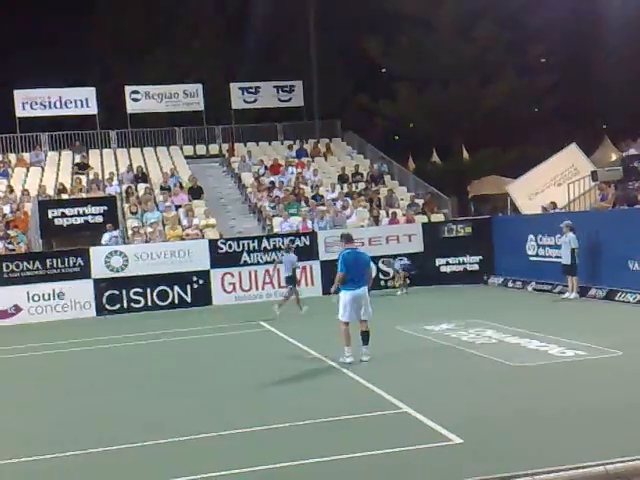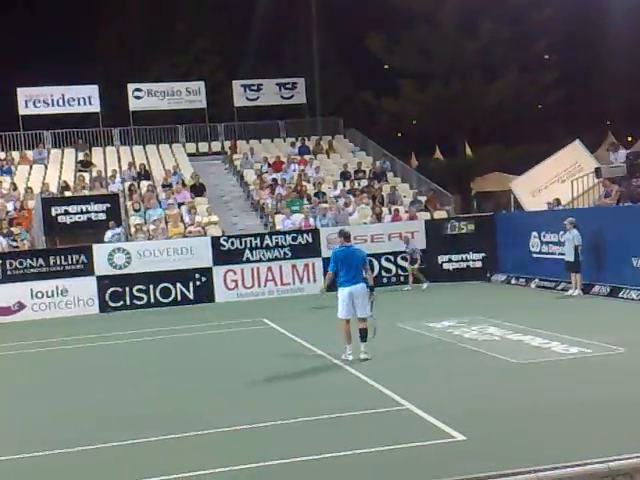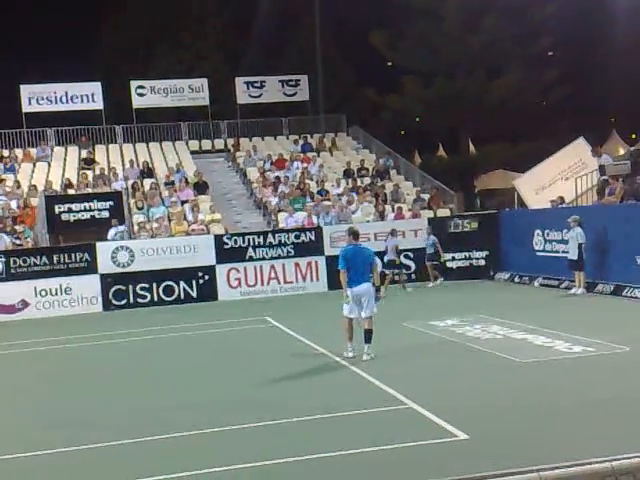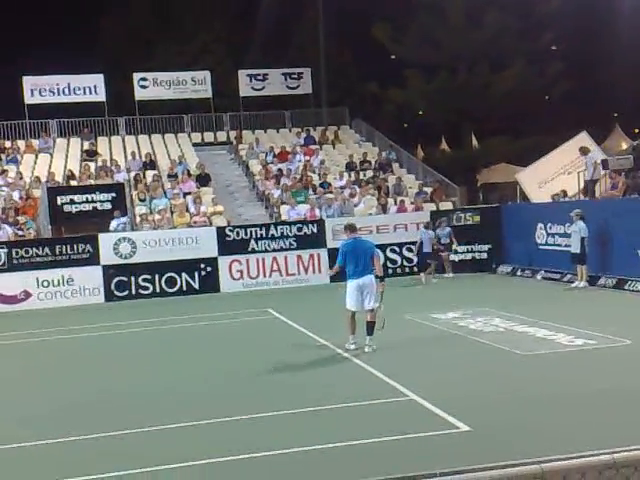
dt=0.5s
person 1, frame 1
left shoulder: (343, 255)
right shoulder: (365, 256)
left elbow: (340, 275)
right elbow: (370, 276)
left wrist: (334, 286)
left hip: (348, 292)
right hip: (362, 291)
left knee: (344, 323)
right knee: (363, 322)
left ankle: (348, 354)
right ankle: (365, 353)
person 1, frame 2
left shoulder: (336, 253)
right shoulder: (361, 252)
left elbow: (331, 274)
right elbow: (368, 272)
left wrist: (325, 286)
right wrist: (372, 289)
left hip: (344, 289)
right hip: (360, 287)
left knee: (345, 321)
right knee: (363, 319)
left ankle: (349, 352)
right ankle: (363, 350)
person 1, frame 3
left shoulder: (344, 252)
right shoulder: (369, 252)
left elbow: (343, 273)
right elbow: (375, 272)
left wrist: (345, 291)
right wrist: (377, 289)
left hip: (352, 289)
right hip: (366, 287)
left knee: (348, 319)
right knee: (367, 318)
left ankle: (350, 349)
right ankle: (367, 351)
person 1, frame 4
left shoulder: (345, 246)
right shoulder: (370, 244)
left elbow: (339, 266)
right elbow: (377, 263)
left wrist: (331, 272)
right wrist: (381, 279)
left hip: (353, 281)
right hip: (369, 279)
left knee: (351, 312)
right knee: (370, 310)
left ankle: (352, 342)
right ankle: (369, 343)
